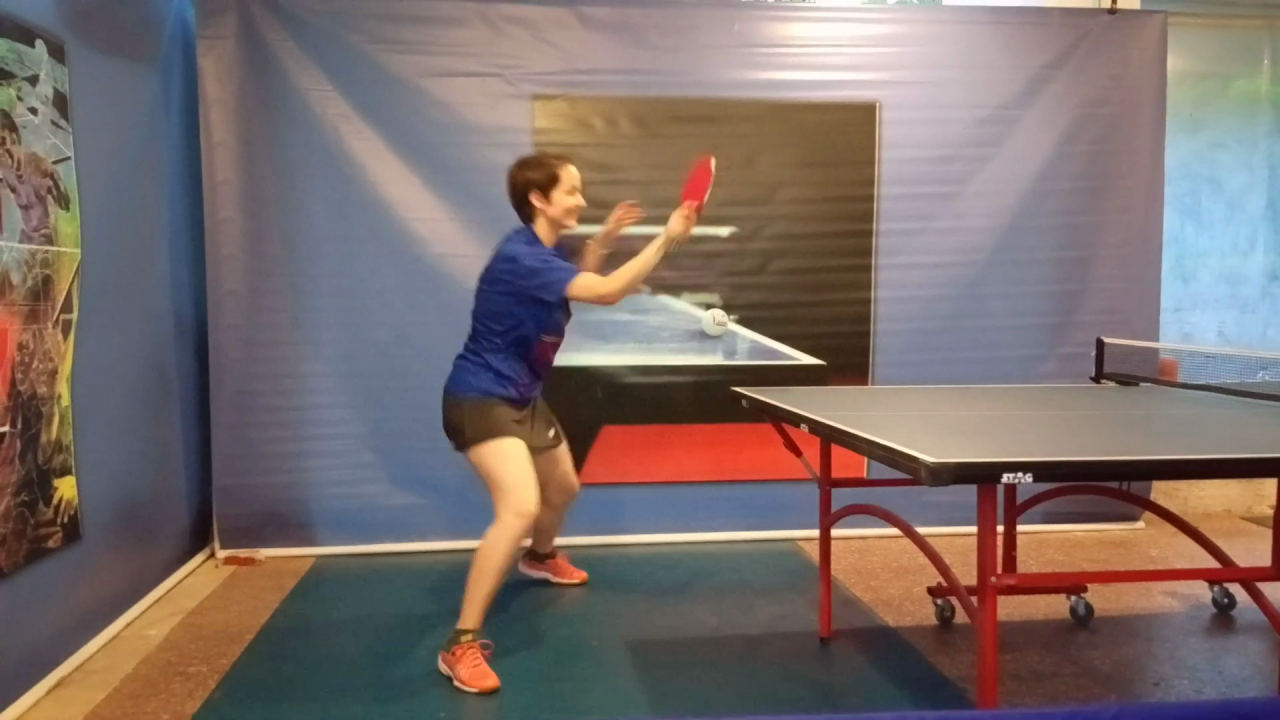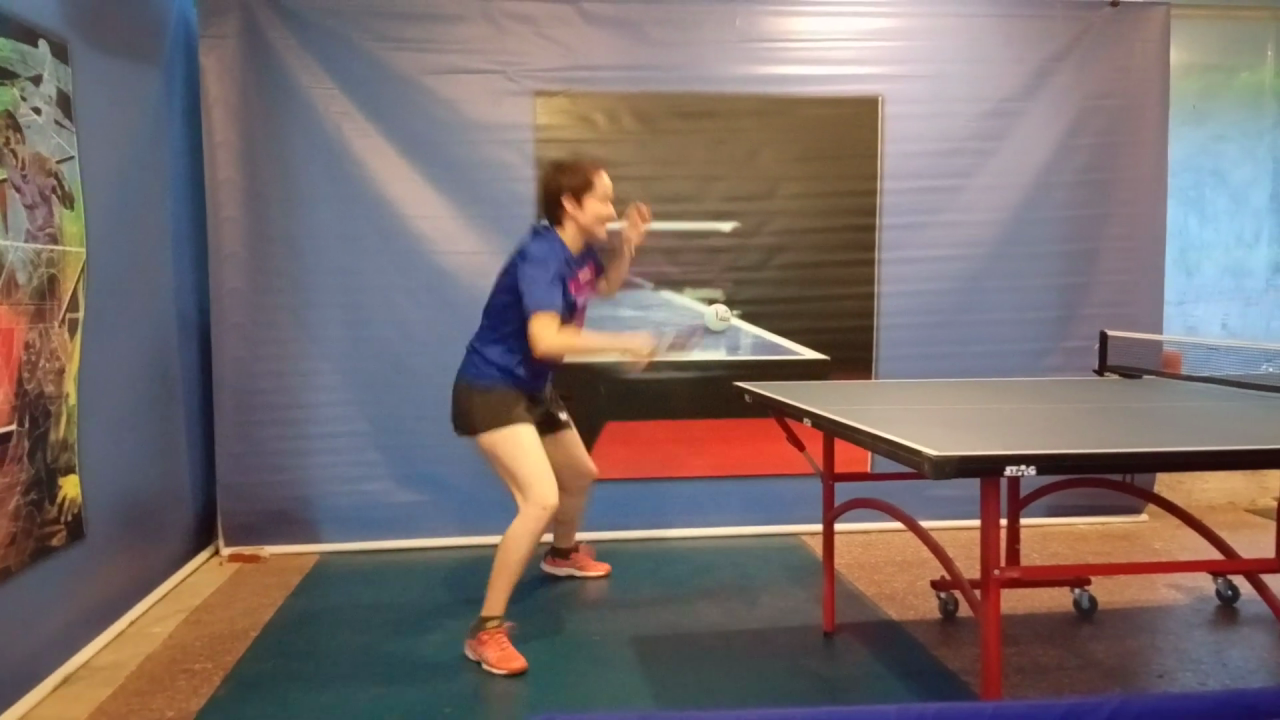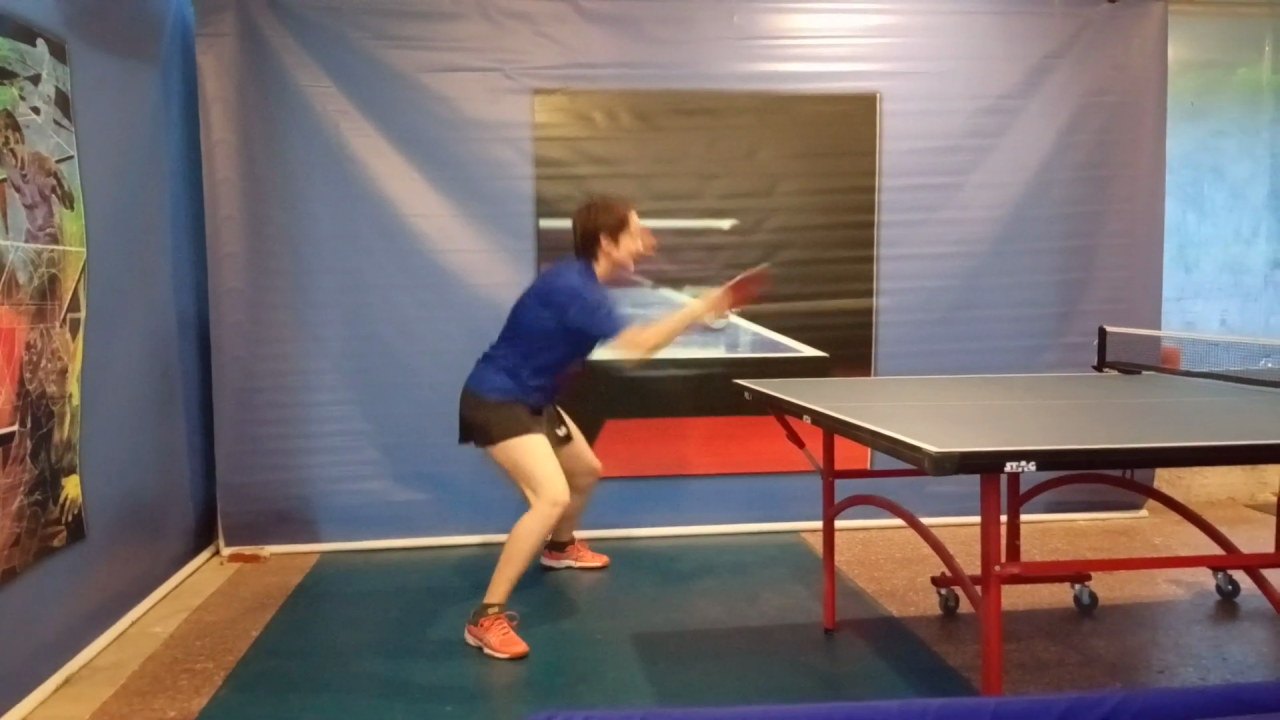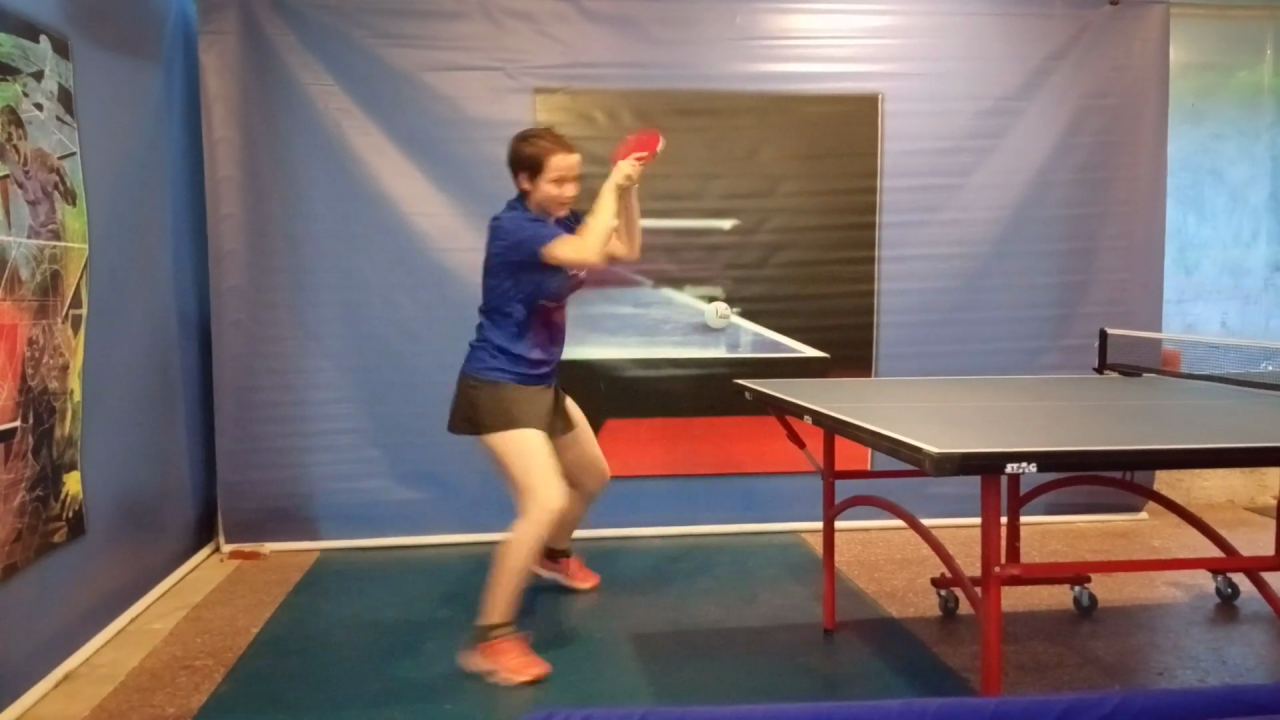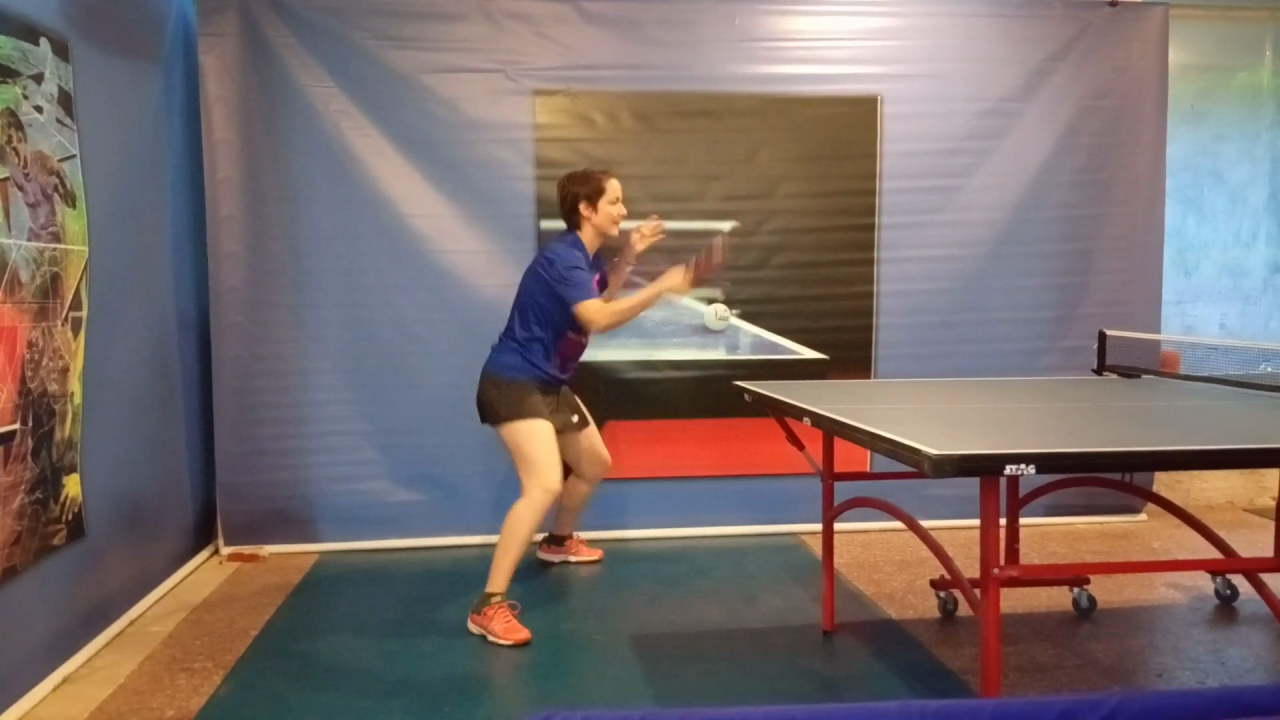
dt=1s
person 1, frame 1
left shoulder: (558, 249)
right shoulder: (518, 258)
left elbow: (581, 281)
right elbow: (601, 294)
left wrist: (605, 238)
right wrist: (665, 239)
left hip: (523, 395)
right hip: (481, 399)
left knee: (563, 486)
right knee: (521, 510)
left ankle: (541, 555)
right ankle: (462, 643)
person 1, frame 2
left shoulder: (577, 251)
right shoulder: (541, 256)
left elbow: (607, 284)
right elbow: (545, 338)
left wrist: (626, 243)
right wrist: (622, 344)
left hip: (528, 389)
right hip: (489, 390)
left knee: (581, 474)
right knee: (541, 500)
left ankle: (563, 551)
right ankle: (487, 629)
person 1, frame 3
left shoulder: (579, 277)
right shoulder: (574, 289)
right elbow: (637, 346)
left wrist: (627, 260)
right wrist: (697, 311)
left hip: (531, 400)
right hip: (496, 402)
left knee: (585, 472)
right knee: (551, 499)
left ankle: (559, 547)
right ankle: (486, 617)
person 1, frame 4
left shoulder: (559, 220)
right shoulder: (513, 225)
left elbow: (626, 252)
right elbow: (587, 254)
left wrist: (624, 191)
right wrist: (611, 188)
left hip: (538, 382)
right hip: (497, 384)
left knee: (593, 480)
right knee: (547, 504)
left ankle: (554, 558)
right ankle: (489, 635)
person 1, frame 5
left shoulder: (590, 255)
right shoulder: (563, 258)
left elbow: (606, 296)
right elbow: (600, 318)
left wrist: (629, 253)
right wrist: (660, 288)
left hip: (550, 382)
right hip: (515, 383)
left knee: (595, 463)
right knee: (545, 485)
left ankle: (558, 540)
right ankle: (490, 605)
